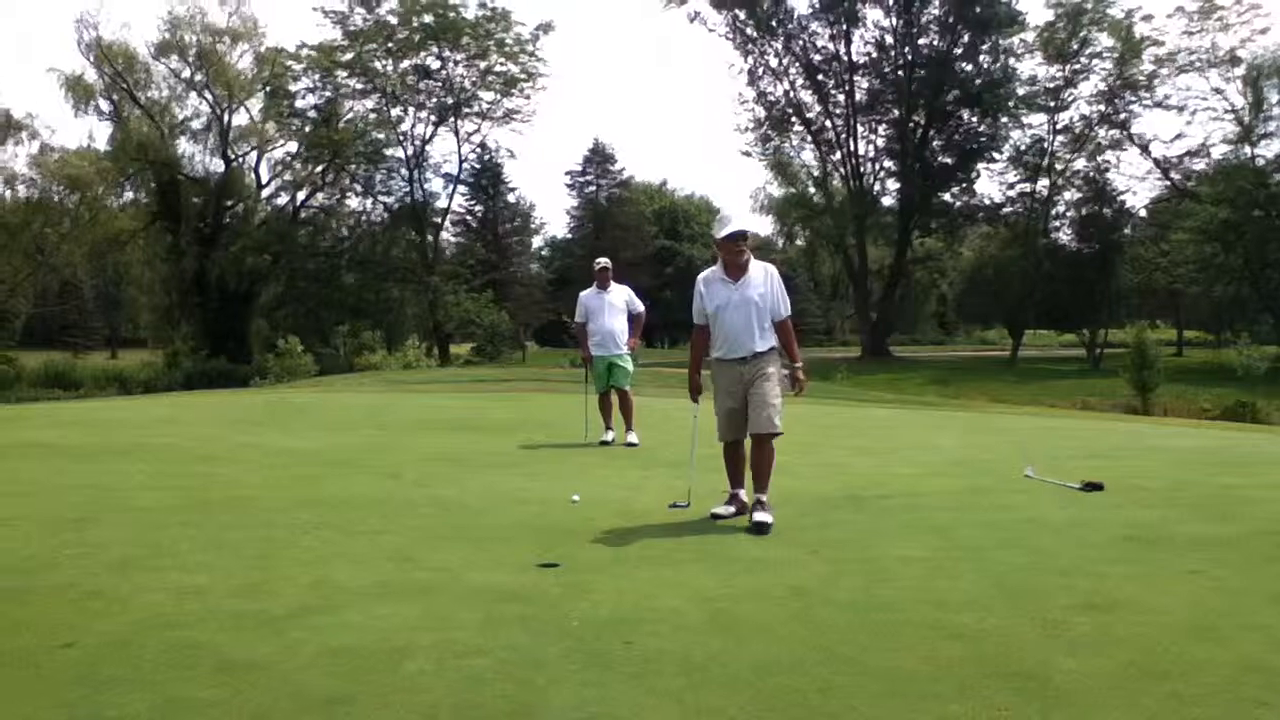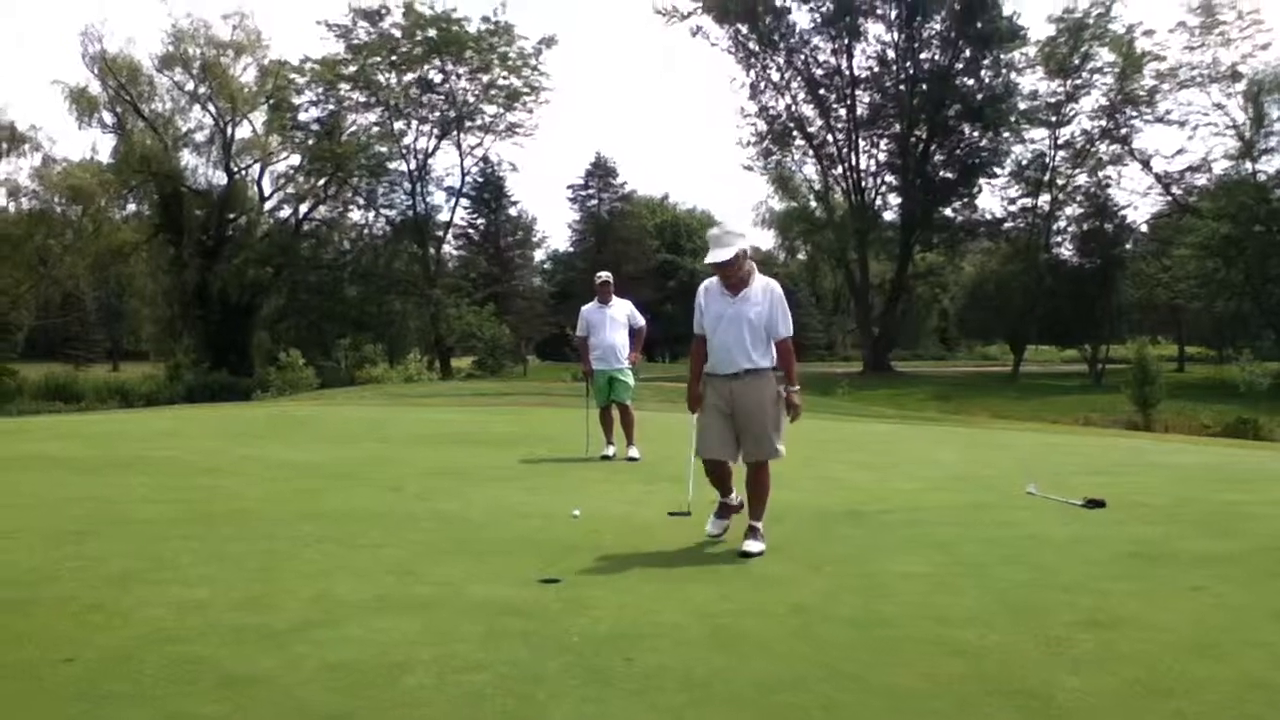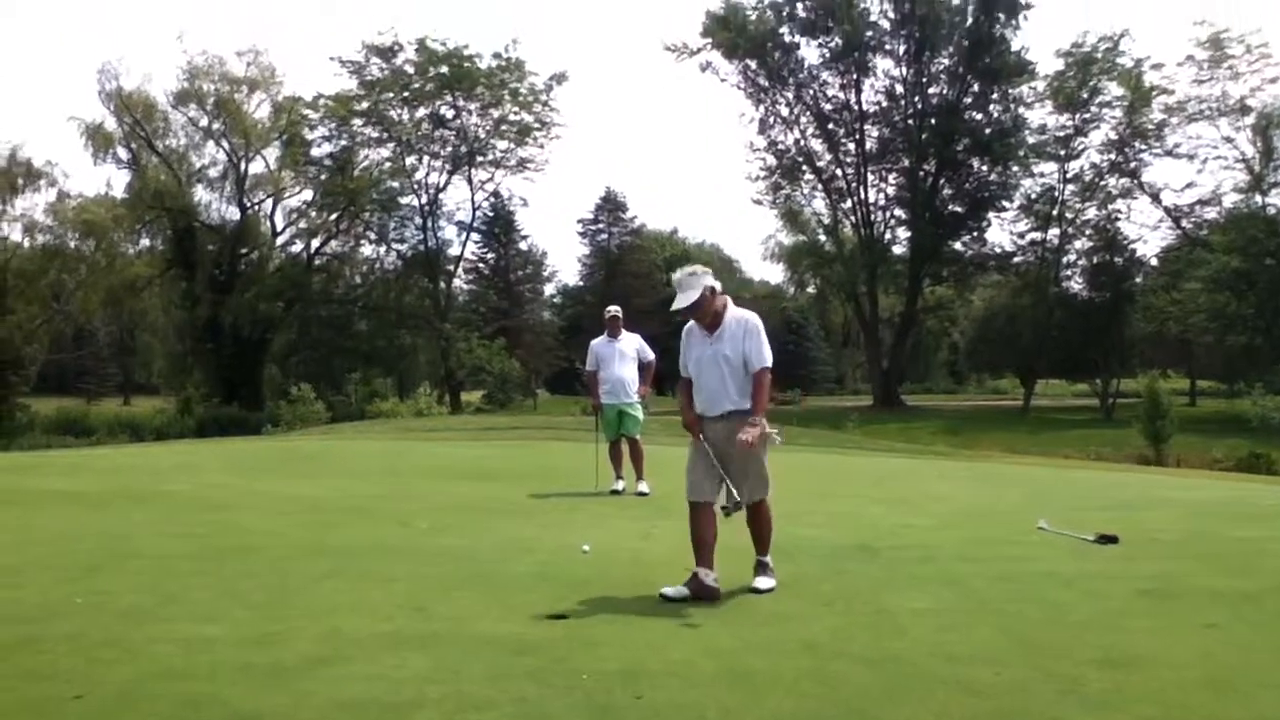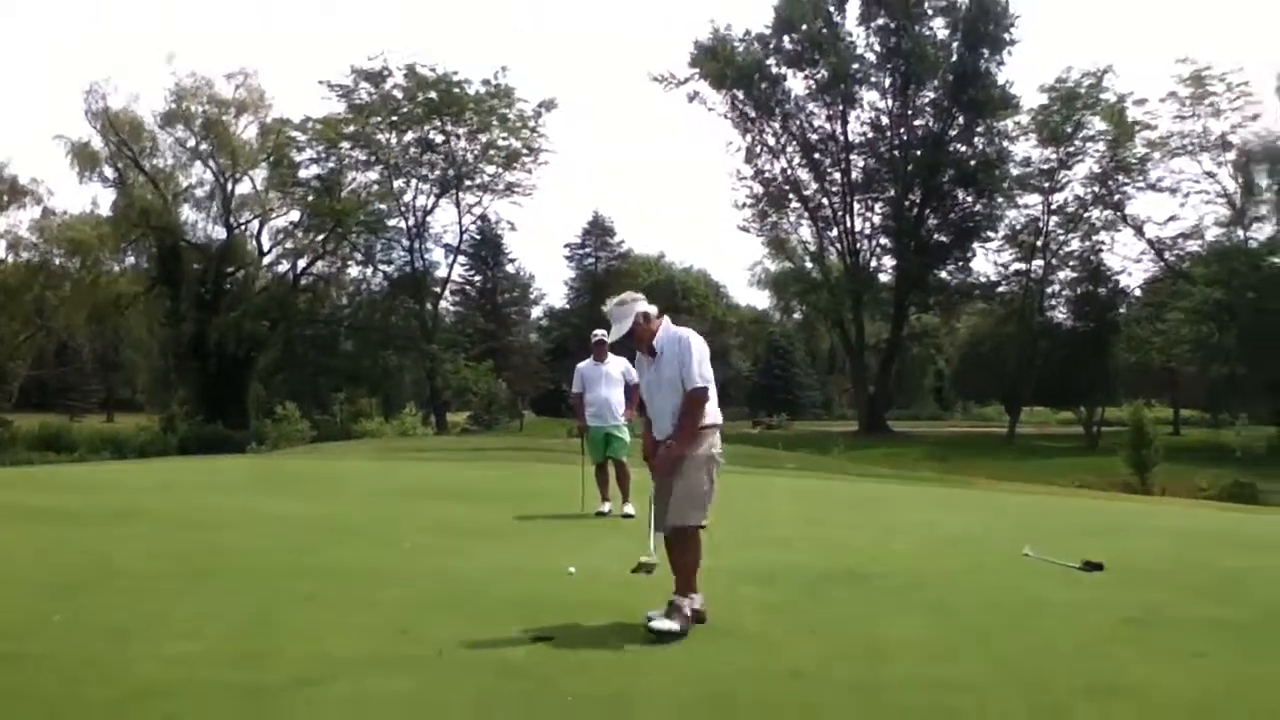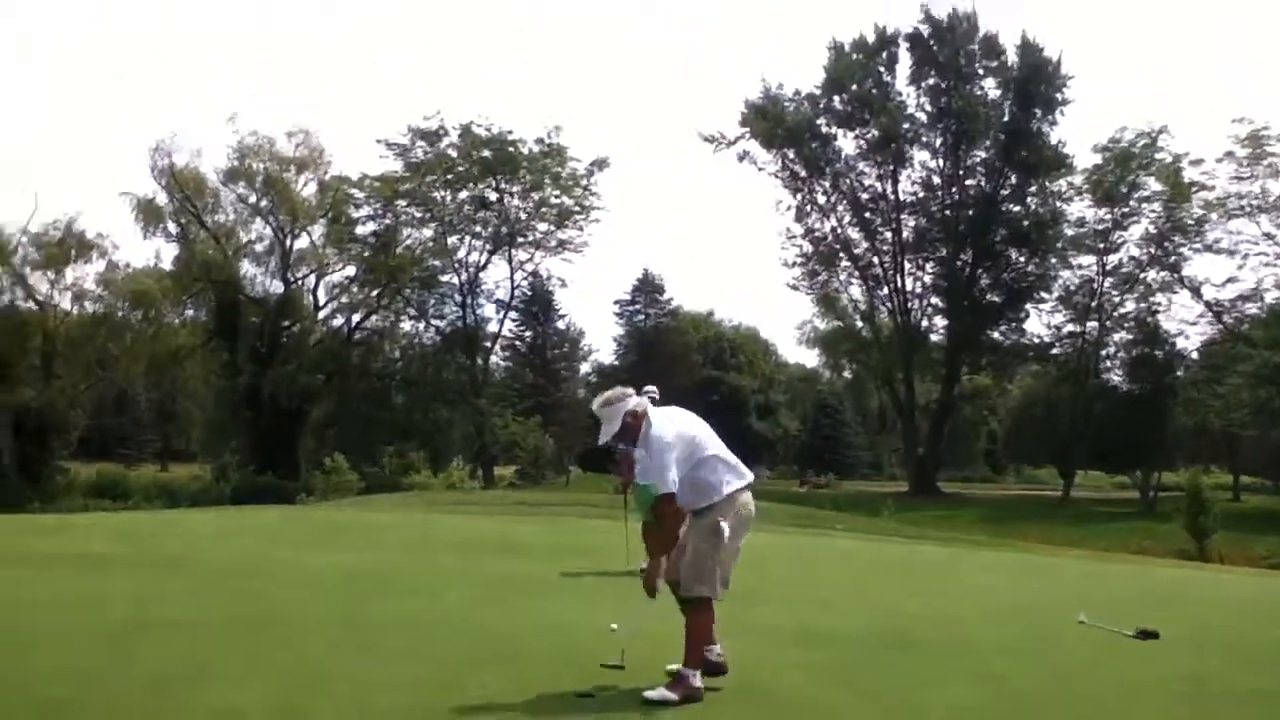
dt=0.4s
person 1, frame 1
left shoulder: (768, 273)
right shoulder: (705, 281)
left elbow: (782, 323)
right elbow: (701, 331)
left wrist: (796, 365)
right wrist: (694, 373)
left hip: (763, 363)
right hip: (724, 367)
left knee: (762, 433)
right knee: (731, 437)
left ankle: (760, 502)
right ankle: (737, 495)
person 1, frame 2
left shoulder: (769, 290)
right shoulder: (706, 291)
left elbow: (784, 343)
right elbow: (700, 341)
left wrist: (792, 388)
right wrist: (693, 384)
left hip: (756, 383)
right hip: (715, 384)
left knee: (757, 459)
right knee: (711, 457)
left ankle: (755, 528)
right ankle: (728, 500)
person 1, frame 3
left shoulder: (747, 322)
right shoulder: (689, 332)
left elbow: (761, 375)
left wrist: (755, 422)
right wrist: (687, 412)
left hip: (740, 423)
right hip: (704, 426)
left knee: (754, 499)
right knee: (699, 500)
left ankle: (764, 563)
right ankle: (704, 578)
person 1, frame 4
left shoulder: (685, 341)
right shoulder: (643, 356)
left elbow: (698, 397)
left wrist: (674, 446)
right wrist: (649, 441)
left hip: (695, 442)
right hip: (665, 448)
left knee: (684, 523)
right knee: (670, 527)
left ankle: (683, 604)
right ankle: (687, 603)
person 1, frame 5
left shoulder: (660, 435)
right shoulder: (663, 419)
left elbow: (666, 502)
left wrist: (655, 559)
left hip: (725, 504)
right hip: (708, 504)
left knee: (698, 590)
right knee: (679, 579)
left ankle: (690, 678)
right ankle: (710, 653)
